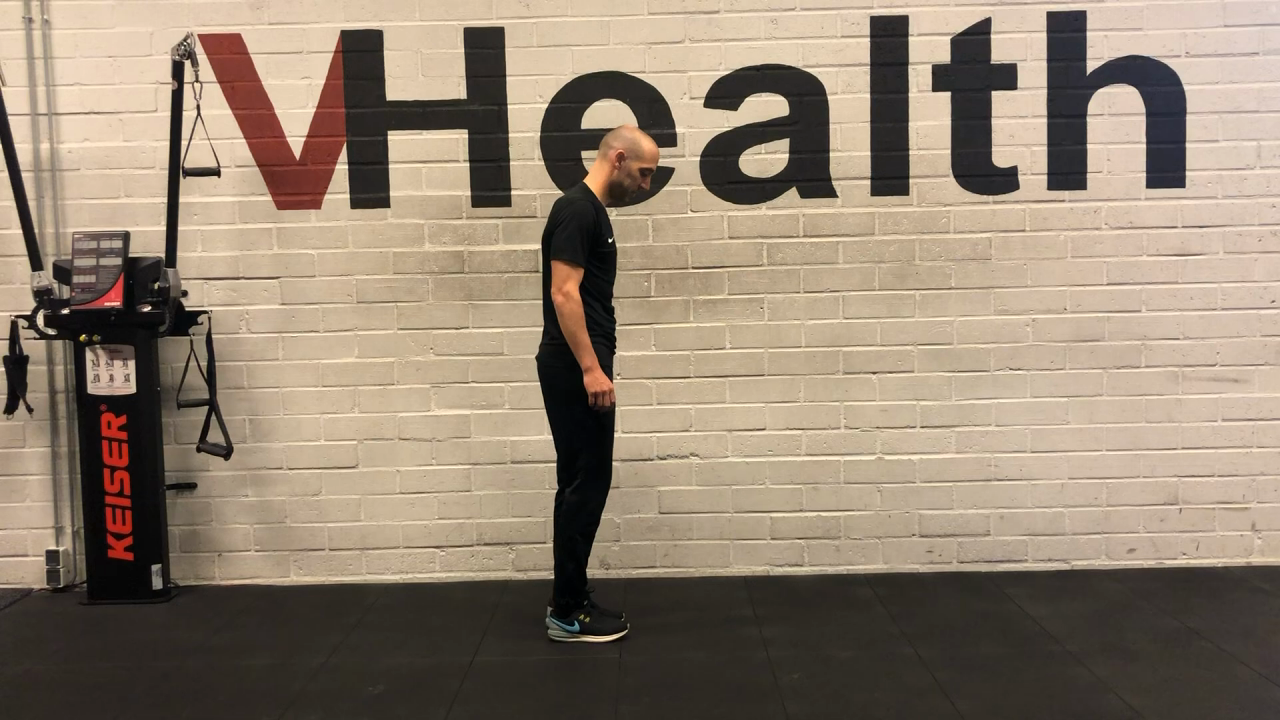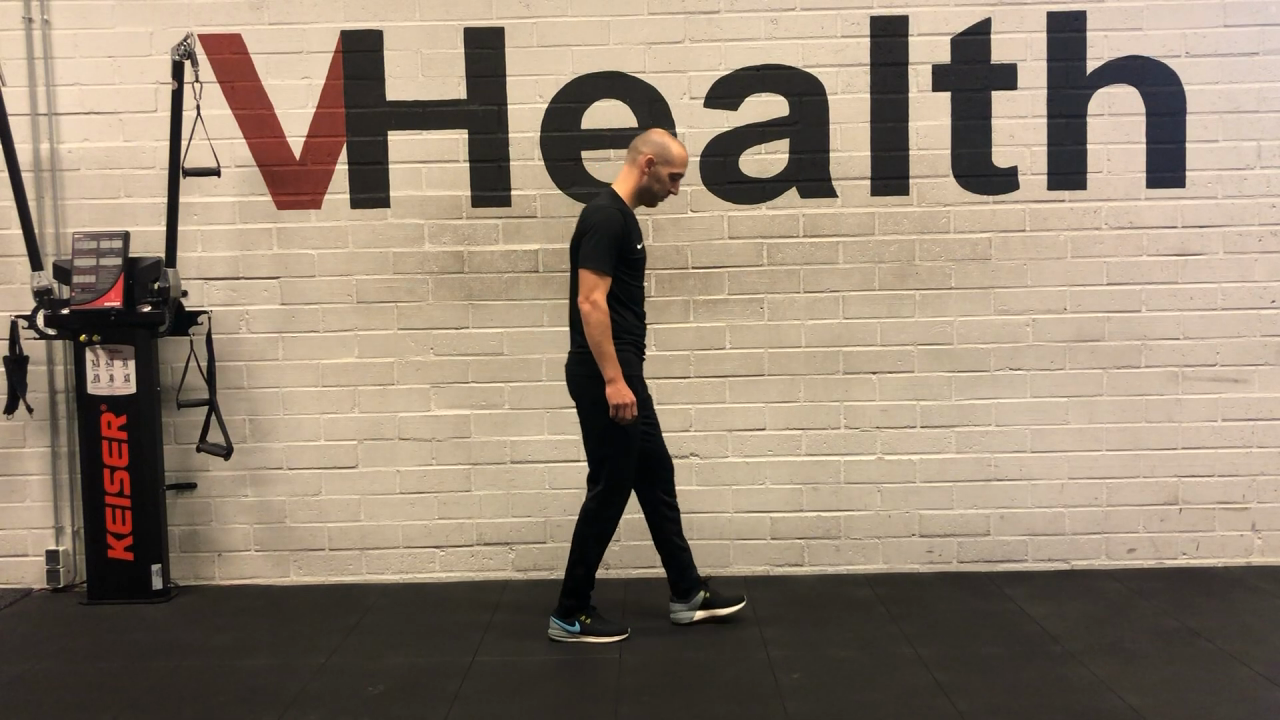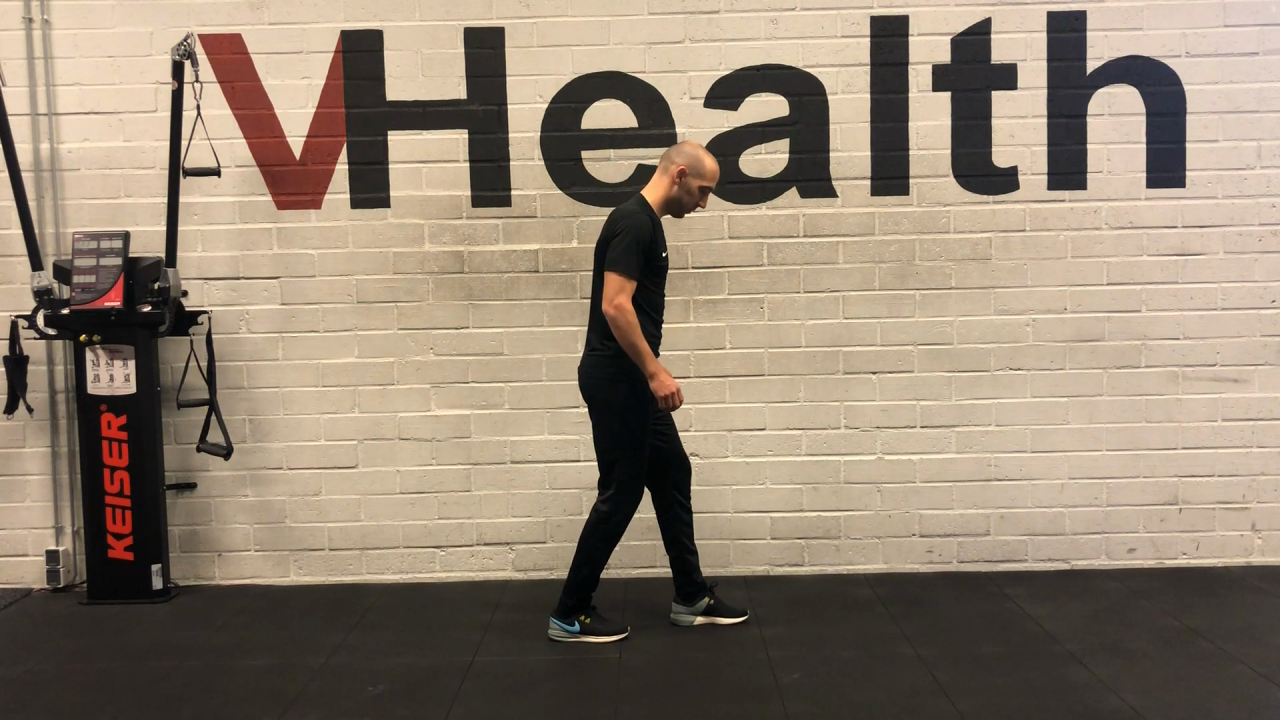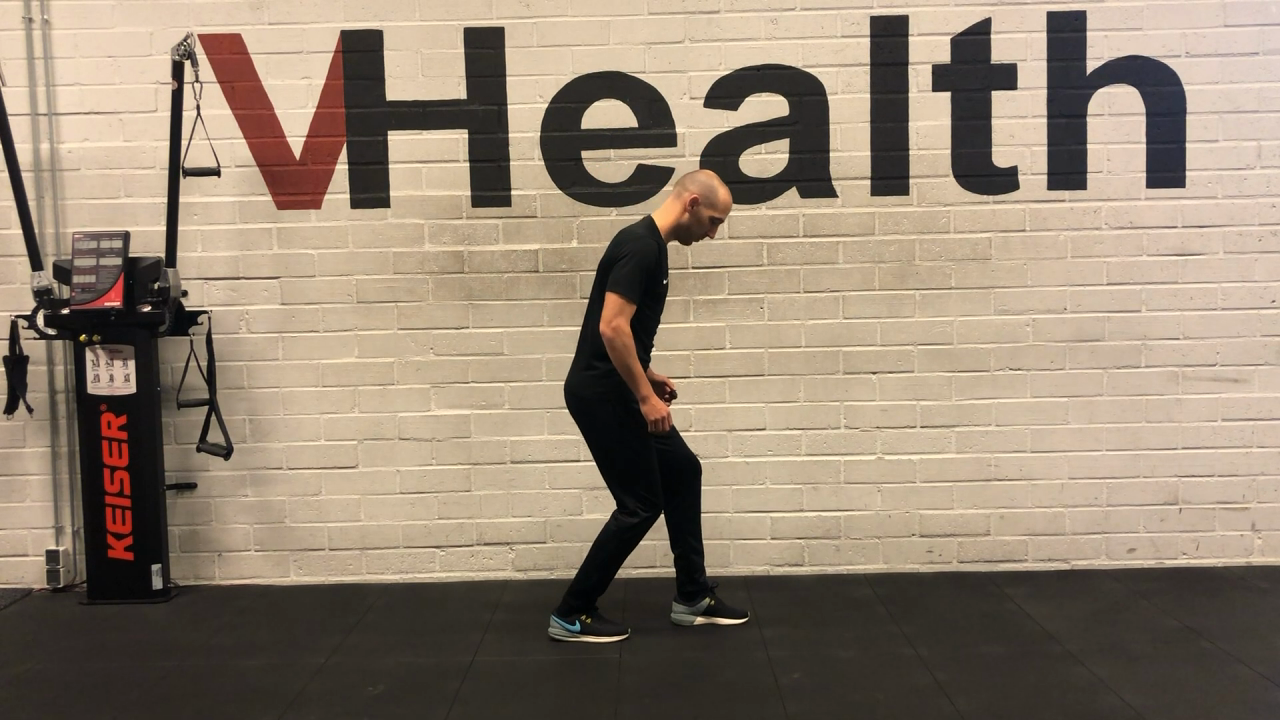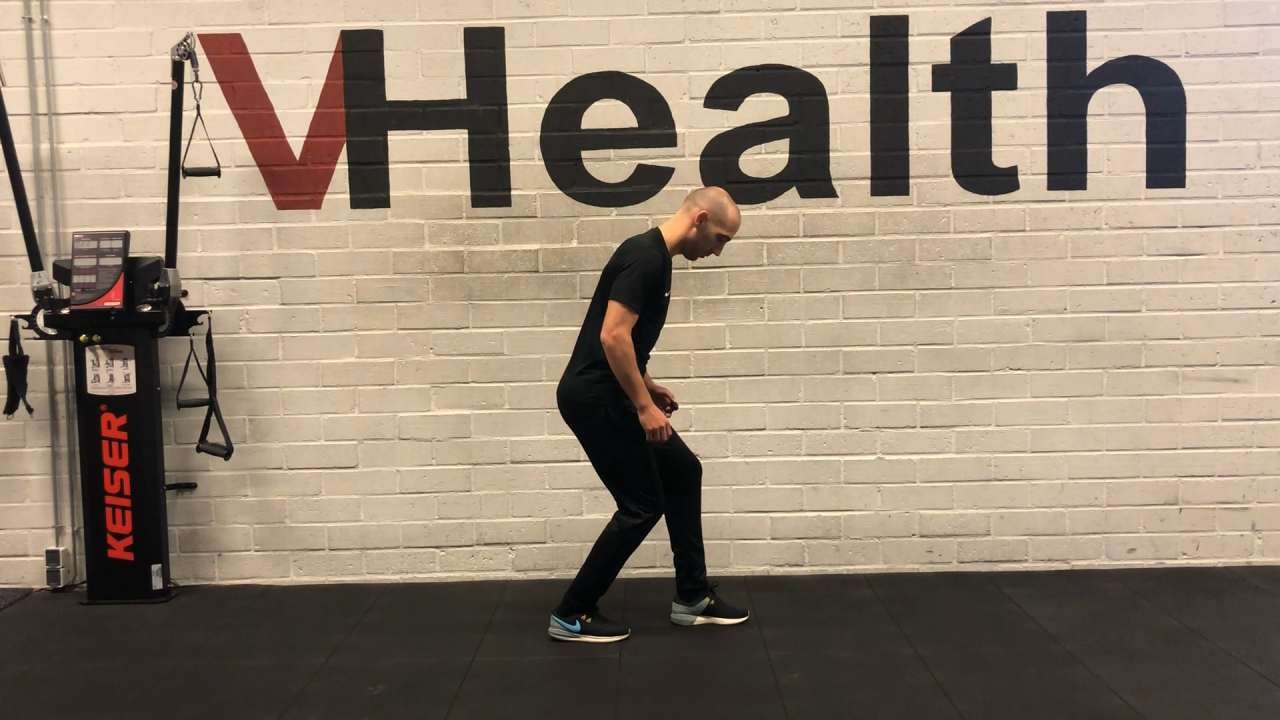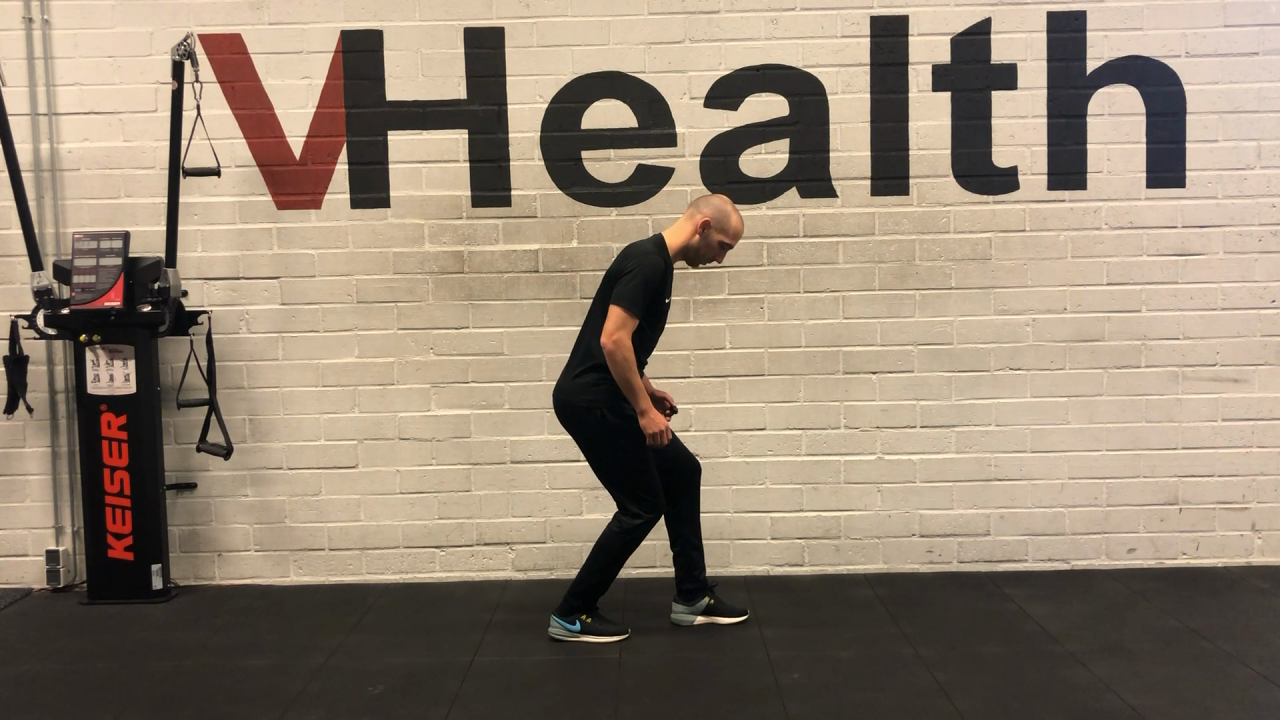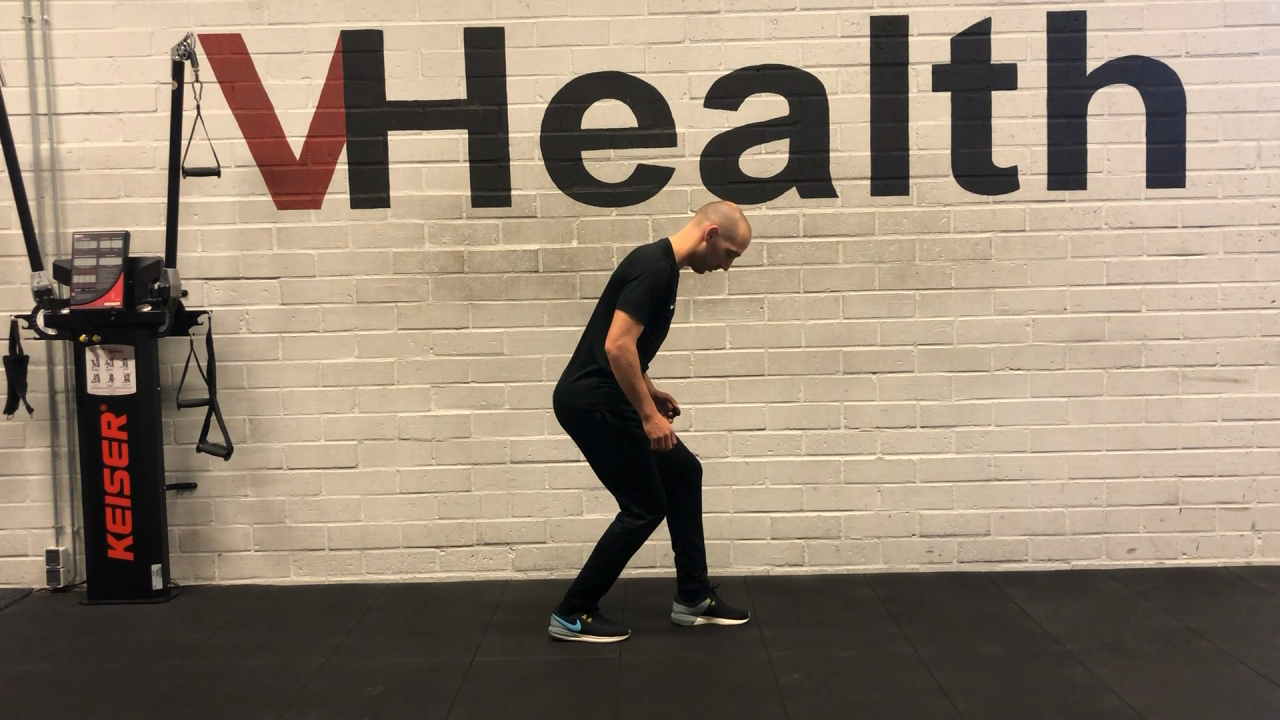
dt=0.7s
person 1, frame 1
left shoulder: (592, 211)
right shoulder: (577, 209)
right elbow: (564, 293)
right wrist: (592, 368)
left hip: (577, 365)
right hip: (574, 367)
left knee: (582, 481)
right knee: (588, 482)
left ankle: (571, 598)
right ankle: (567, 612)
person 1, frame 2
left shoulder: (622, 218)
right shoulder: (605, 217)
right elbow: (590, 302)
right wrist: (612, 380)
left hip: (622, 372)
right hip: (602, 376)
left knee: (655, 478)
right knee: (609, 488)
left ankle: (688, 593)
right ankle: (570, 614)
person 1, frame 3
left shoulder: (645, 222)
right shoulder: (633, 222)
right elbow: (615, 305)
left wrist: (651, 371)
right wrist: (655, 372)
left hip: (629, 377)
right hip: (615, 379)
left knee: (673, 476)
right knee: (621, 492)
left ankle: (691, 598)
right ankle: (570, 614)
person 1, frame 4
left shoulder: (650, 244)
right shoulder: (640, 246)
right elbow: (612, 327)
left wrist: (647, 377)
right wrist: (645, 396)
left hip: (616, 388)
right hip: (601, 393)
left knee: (683, 473)
right knee: (641, 503)
left ankle: (693, 598)
right ankle: (572, 614)
person 1, frame 5
left shoulder: (655, 256)
right shoulder: (645, 256)
right elbow: (613, 336)
left wrist: (647, 387)
right wrist: (644, 406)
left hip: (610, 394)
right hip: (595, 397)
left knee: (683, 473)
right knee: (642, 504)
left ankle: (692, 597)
right ankle: (572, 614)
person 1, frame 6
left shoulder: (655, 261)
right shoulder: (647, 262)
right elbow: (613, 340)
left wrist: (646, 390)
right wrist: (644, 410)
left hip: (606, 397)
right hip: (591, 400)
left knee: (682, 473)
right knee: (642, 506)
left ankle: (692, 597)
right ankle: (572, 614)
person 1, frame 7
left shoulder: (661, 265)
right shoulder: (654, 269)
right elbow: (618, 346)
left wrist: (649, 392)
right wrist: (649, 415)
left hip: (605, 397)
right hip: (591, 402)
left knee: (683, 474)
right knee: (645, 506)
left ankle: (693, 598)
right ankle: (572, 614)
